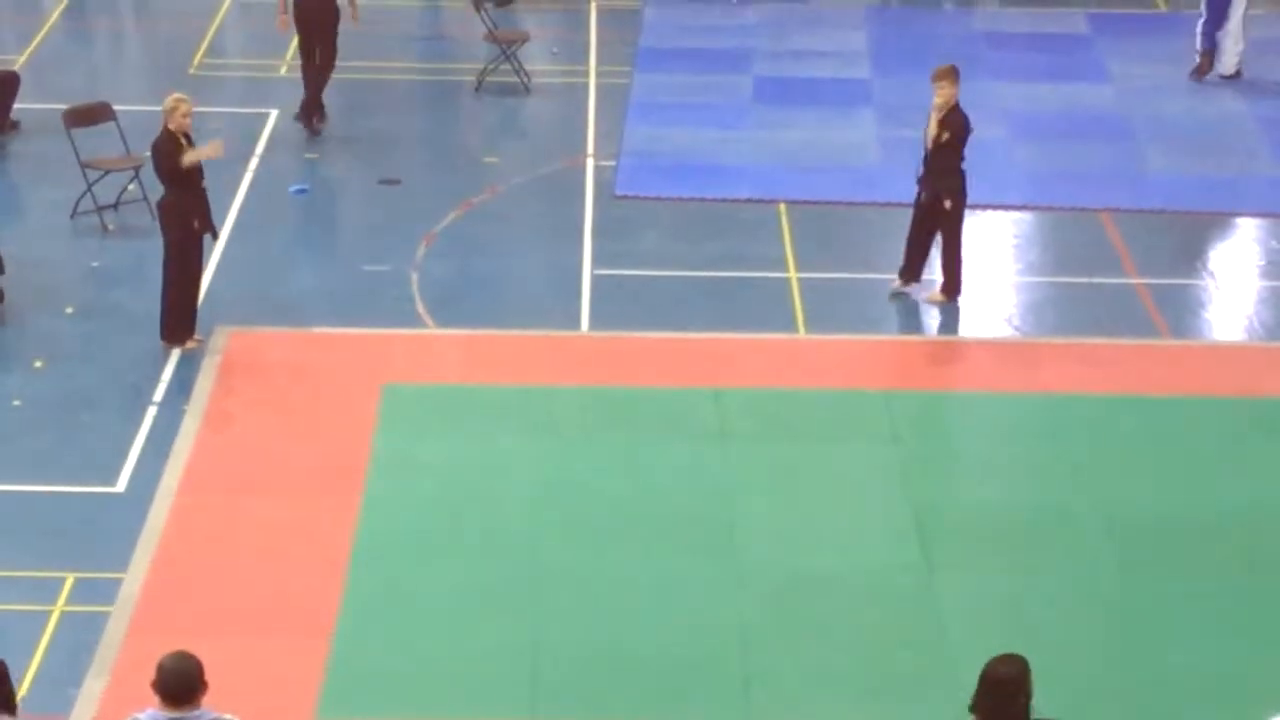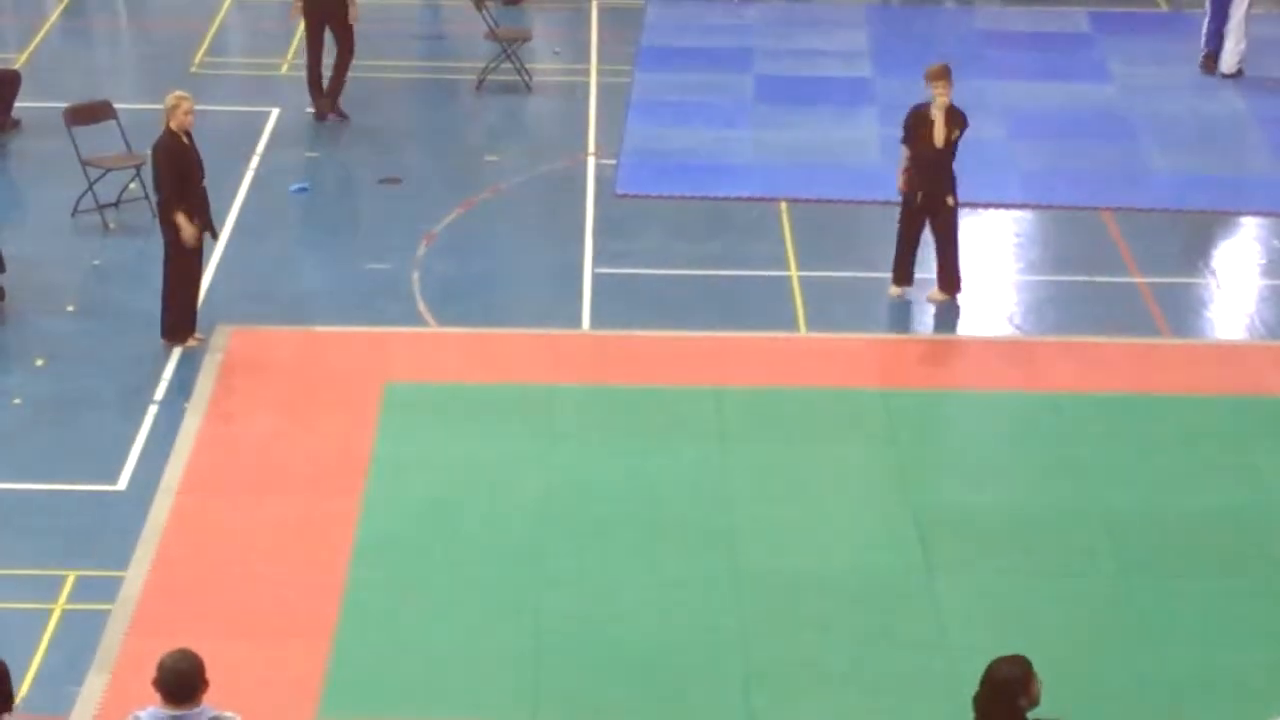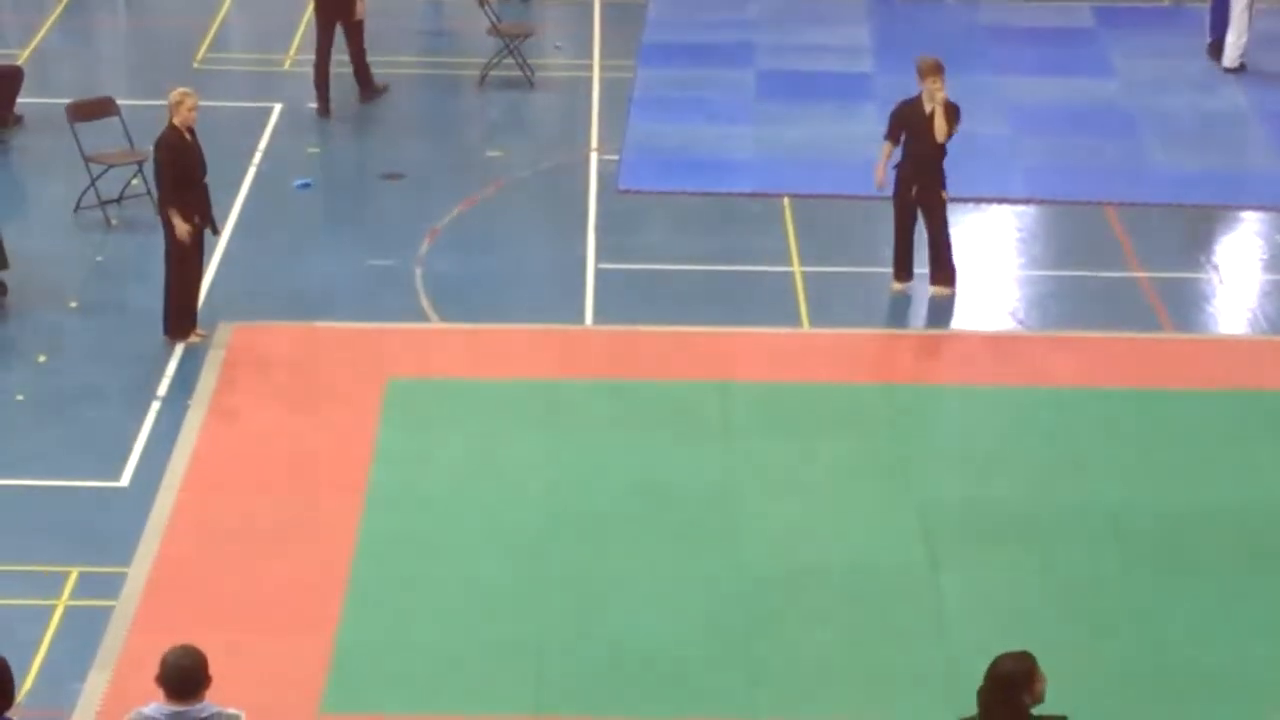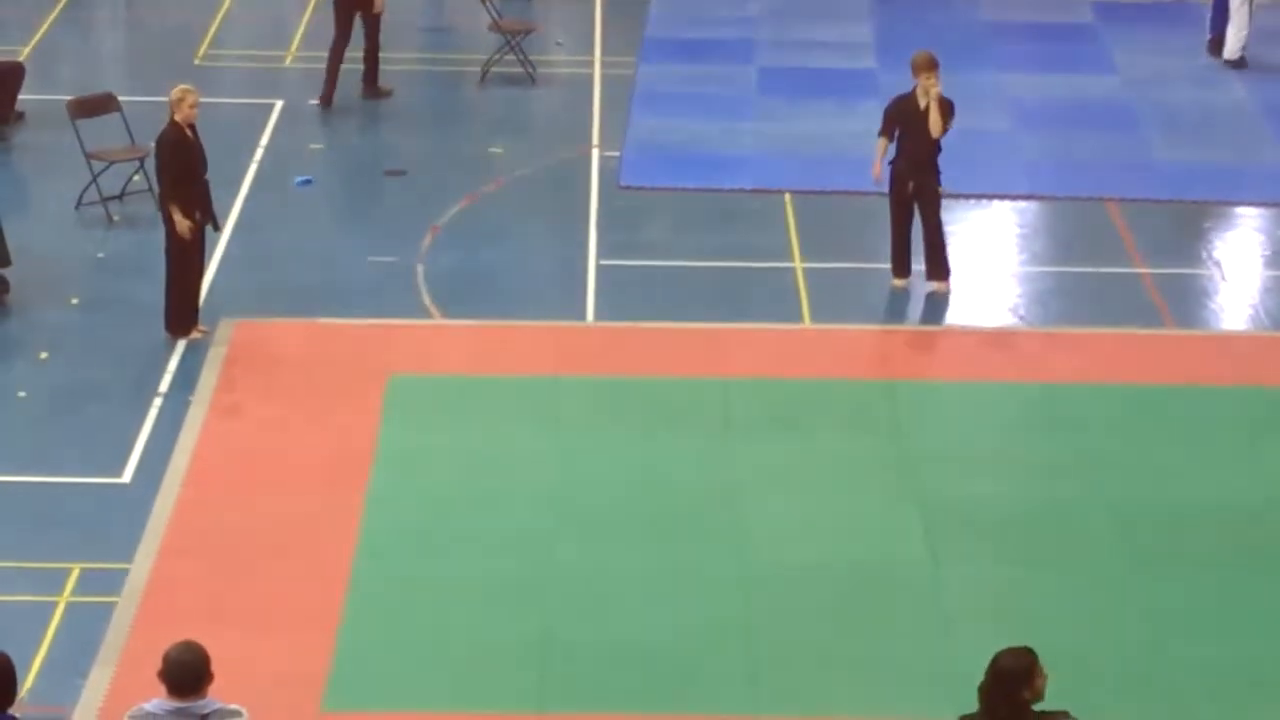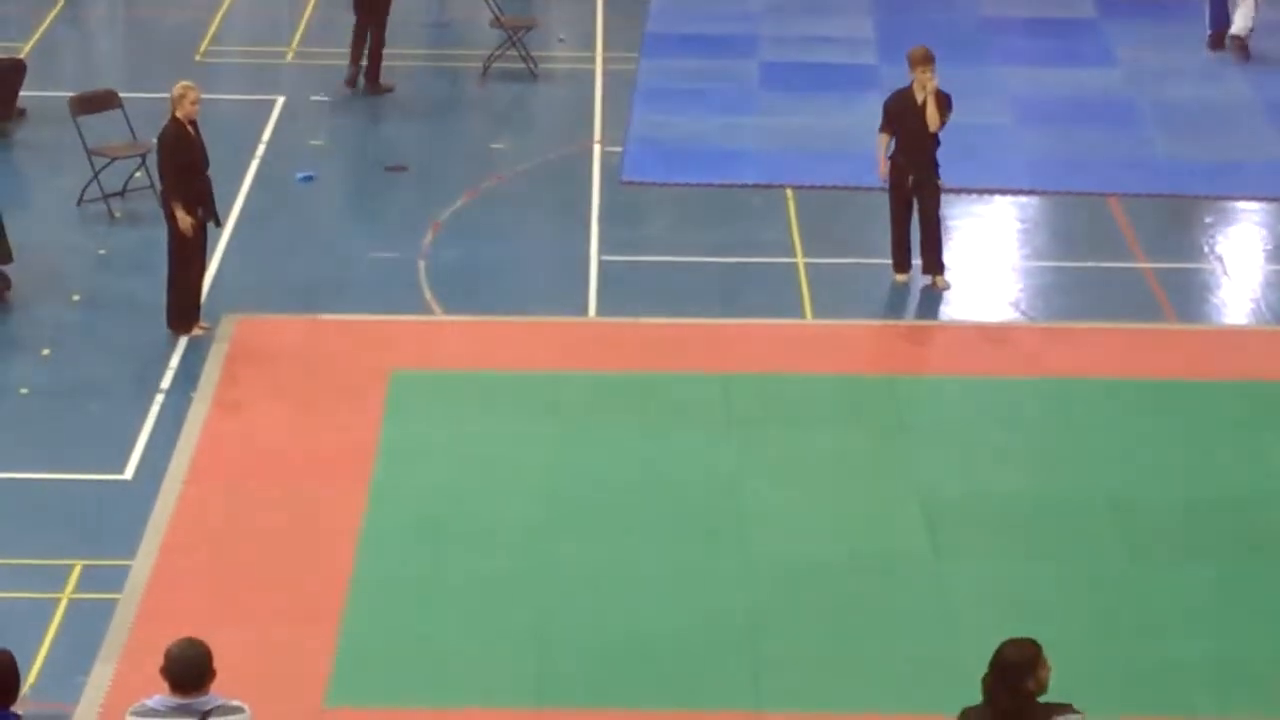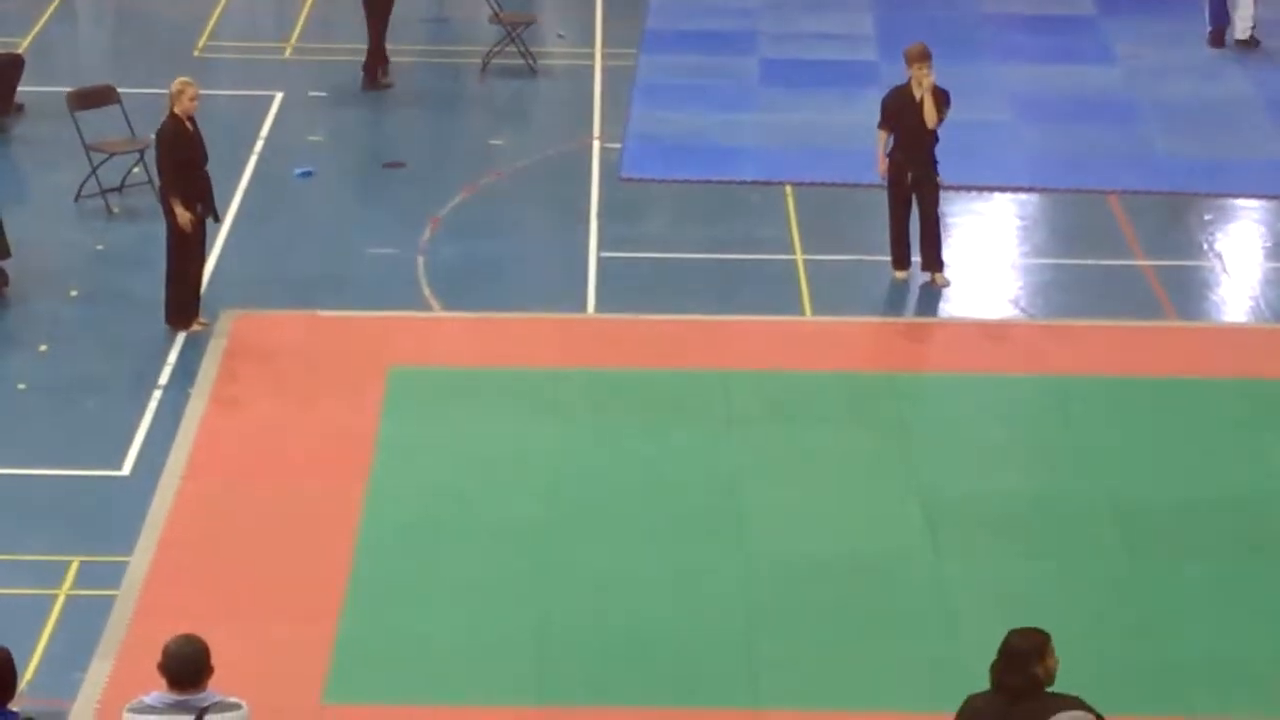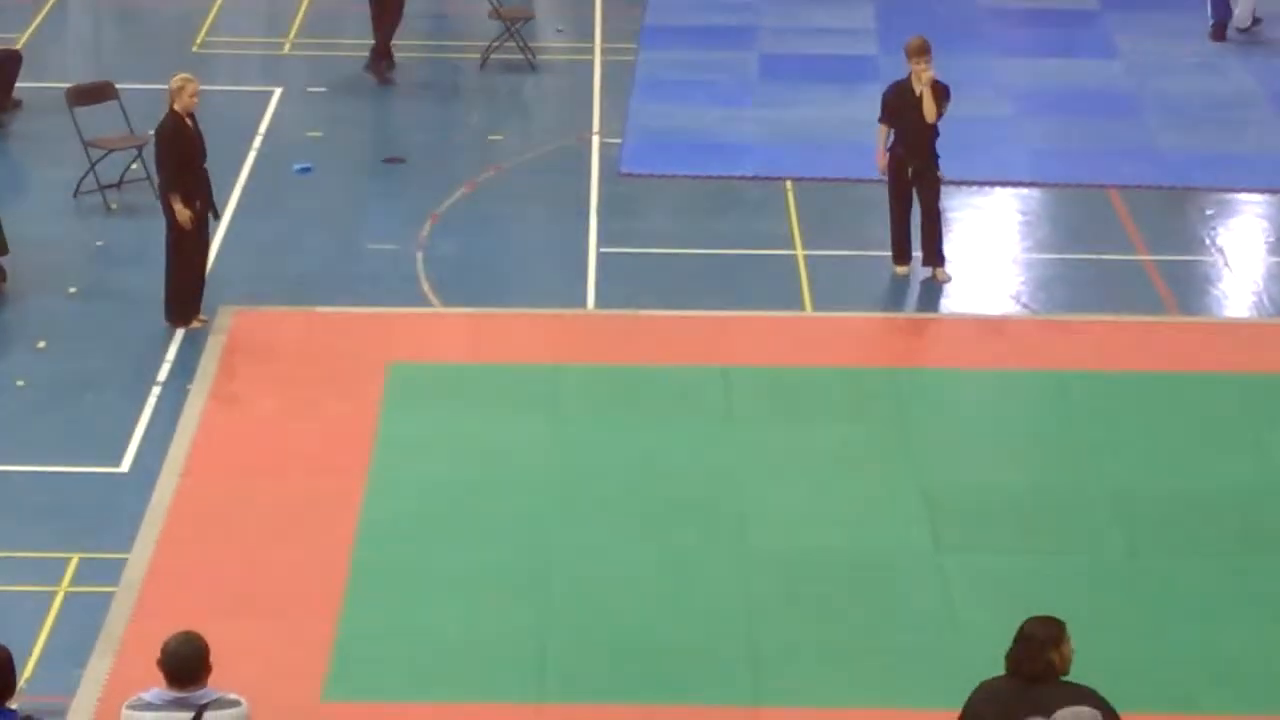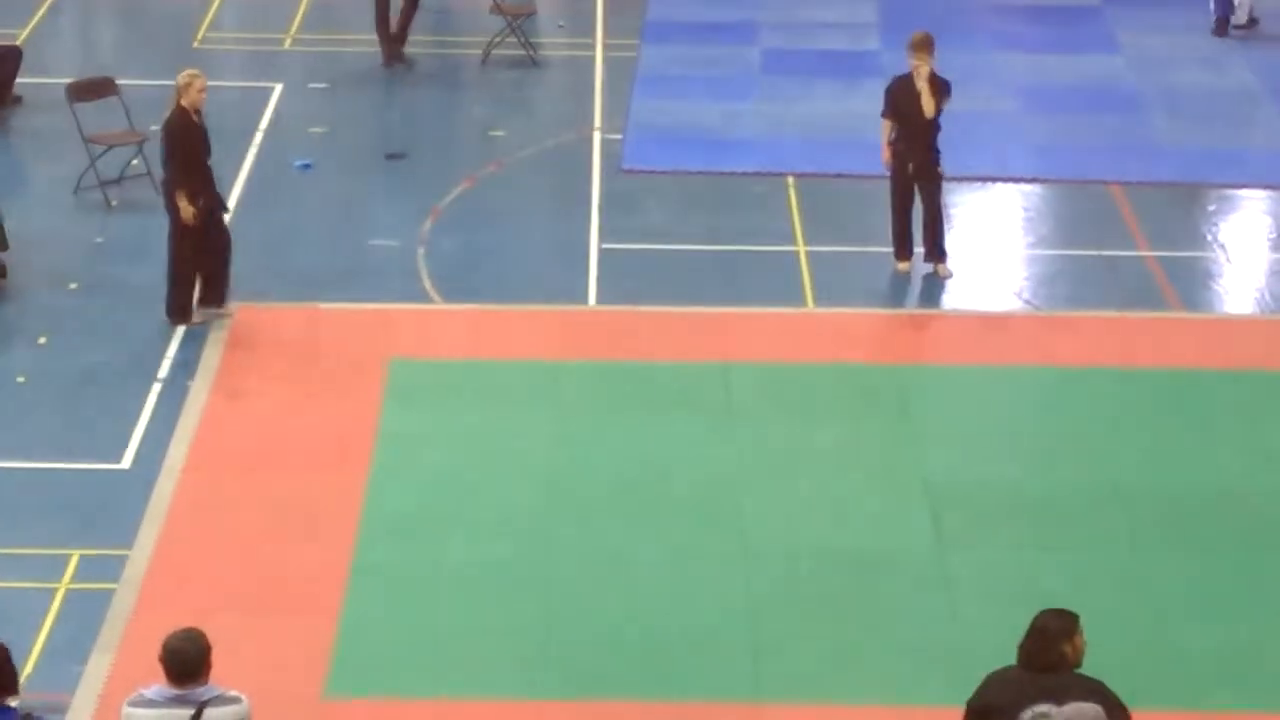
dt=0.2s
person 1, frame 1
left shoulder: (184, 140)
right shoulder: (162, 144)
right elbow: (174, 164)
right wrist: (202, 153)
left hip: (191, 212)
right hip: (176, 215)
left knee: (192, 274)
right knee: (178, 274)
left ankle: (186, 330)
right ankle: (174, 335)
person 1, frame 2
left shoulder: (186, 138)
right shoulder: (164, 146)
right elbow: (164, 188)
left wrist: (201, 215)
right wrist: (181, 222)
left hip: (193, 214)
right hip: (176, 217)
left knee: (192, 273)
right knee: (178, 274)
left ankle: (187, 329)
right ankle: (174, 333)
person 1, frame 3
left shoulder: (189, 135)
right shoulder: (166, 142)
right elbow: (164, 186)
left wrist: (203, 212)
right wrist: (176, 221)
left hip: (193, 211)
right hip: (179, 214)
left knee: (193, 270)
right knee: (180, 271)
left ankle: (189, 324)
right ankle: (177, 329)
person 1, frame 4
left shoulder: (190, 131)
right shoulder: (168, 138)
right elbow: (166, 182)
left wrist: (203, 208)
right wrist: (177, 216)
left hip: (194, 208)
right hip: (179, 210)
left knee: (195, 266)
right knee: (181, 267)
left ankle: (190, 321)
right ankle: (179, 326)
person 1, frame 5
left shoulder: (192, 127)
right shoulder: (170, 135)
right elbow: (168, 179)
left wrist: (205, 205)
right wrist: (179, 213)
left hip: (196, 204)
right hip: (181, 208)
left knee: (196, 262)
right knee: (183, 264)
left ankle: (192, 317)
right ankle: (181, 323)
person 1, frame 6
left shoulder: (190, 123)
right shoulder: (168, 131)
right elbow: (167, 175)
left wrist: (204, 200)
right wrist: (178, 209)
left hip: (196, 200)
right hip: (180, 204)
left knee: (196, 258)
right knee: (182, 259)
left ankle: (191, 313)
right ankle: (179, 318)
person 1, frame 7
left shoulder: (190, 120)
right shoulder: (168, 128)
right elbow: (166, 171)
left wrist: (204, 197)
right wrist: (177, 206)
left hip: (196, 196)
right hip: (180, 200)
left knee: (199, 253)
right knee: (182, 256)
left ankle: (191, 310)
right ankle: (179, 316)
person 1, frame 8
left shoulder: (196, 116)
right shoulder: (175, 124)
right elbow: (172, 168)
left wrist: (208, 192)
right wrist: (182, 202)
left hip: (201, 191)
right hip: (184, 196)
left knee: (219, 242)
right knee: (185, 253)
left ankle: (212, 300)
right ankle: (180, 312)
person 2, frame 1
left shoulder: (959, 120)
right shoulder: (940, 113)
left elbow: (933, 143)
left wrist: (935, 114)
left hip: (950, 185)
right hip: (931, 181)
left knee: (950, 237)
right knee: (919, 230)
left ankle: (949, 290)
right ankle: (907, 277)
person 2, frame 2
left shoulder: (957, 117)
right shoulder: (917, 112)
left elbow: (940, 143)
left wrist: (941, 112)
right wrist: (902, 173)
left hip: (941, 182)
right hip: (916, 180)
left knee: (945, 235)
right knee: (907, 231)
left ankle: (948, 286)
right ankle: (900, 281)
person 2, frame 3
left shoulder: (950, 110)
right shoulder: (906, 108)
left elbow: (941, 137)
right elbow: (892, 139)
left wrist: (939, 107)
right wrist: (881, 167)
left hip: (933, 176)
right hip: (907, 174)
left knee: (938, 228)
right knee: (903, 227)
left ankle: (945, 280)
right ankle: (901, 276)
person 2, frame 4
left shoulder: (944, 105)
right shoulder: (900, 104)
left elbow: (936, 132)
right elbow: (886, 134)
left wrist: (934, 102)
right wrist: (878, 162)
left hip: (928, 172)
right hip: (902, 170)
left knee: (933, 223)
right knee: (900, 224)
left ankle: (940, 276)
right ankle: (900, 272)
person 2, frame 5
left shoulder: (942, 99)
right shoulder: (897, 99)
left elbow: (934, 126)
right elbow: (886, 131)
left wrist: (930, 95)
right wrist: (883, 161)
left hip: (927, 166)
right hip: (901, 165)
left knee: (931, 219)
right knee: (900, 218)
left ankle: (936, 271)
right ankle: (901, 267)
person 2, frame 6
left shoulder: (940, 95)
right shoulder: (895, 96)
left elbow: (932, 123)
right elbow: (885, 128)
left wrist: (927, 92)
right wrist: (881, 158)
left hip: (925, 163)
right hip: (900, 162)
left knee: (930, 215)
right knee: (899, 215)
left ankle: (935, 268)
right ankle: (901, 264)
person 2, frame 7
left shoulder: (940, 90)
right shoulder: (895, 90)
left elbow: (931, 118)
right elbow: (885, 123)
left wrist: (926, 87)
right wrist: (881, 153)
left hip: (926, 158)
right hip: (900, 157)
left knee: (931, 210)
right knee: (900, 210)
left ankle: (936, 263)
right ankle: (902, 259)
person 2, frame 8
left shoulder: (940, 85)
right shoulder: (898, 85)
left elbow: (930, 113)
right elbow: (889, 118)
left wrist: (924, 82)
right wrist: (886, 147)
left hip: (927, 152)
right hip: (902, 152)
left knee: (933, 206)
right knee: (901, 205)
left ankle: (937, 258)
right ankle: (903, 255)
